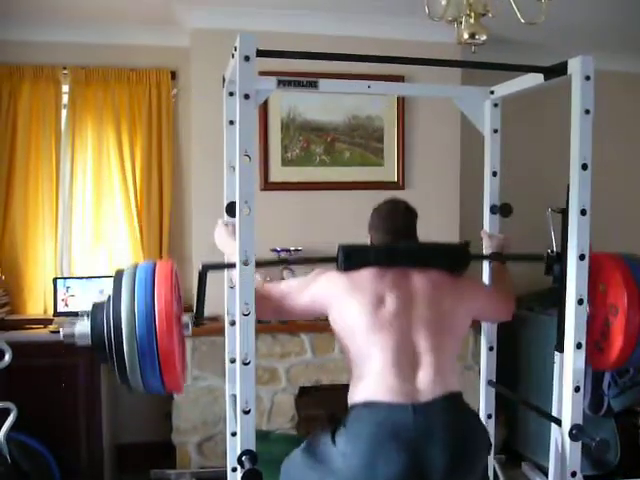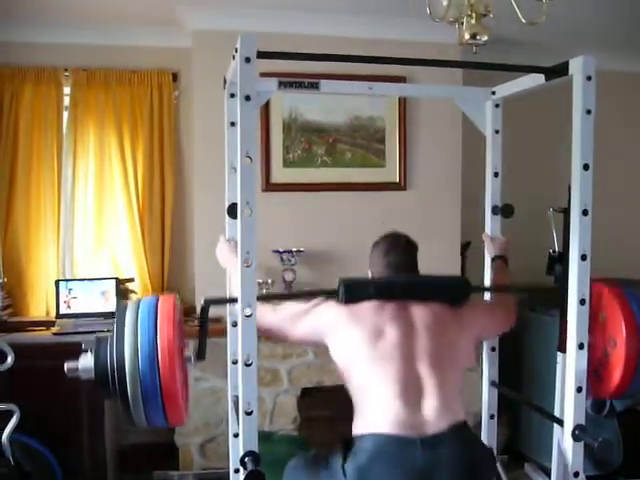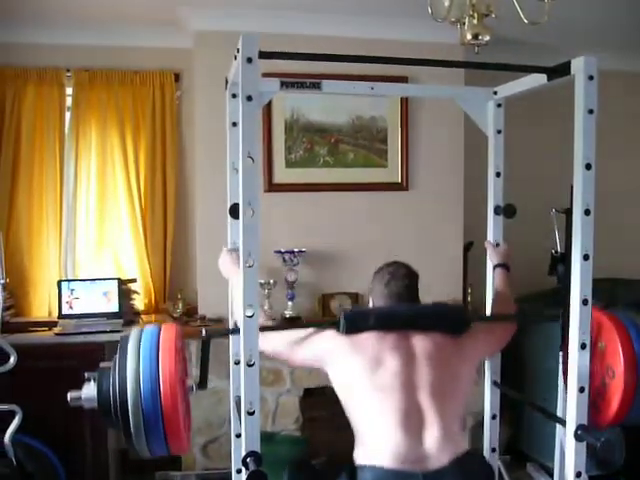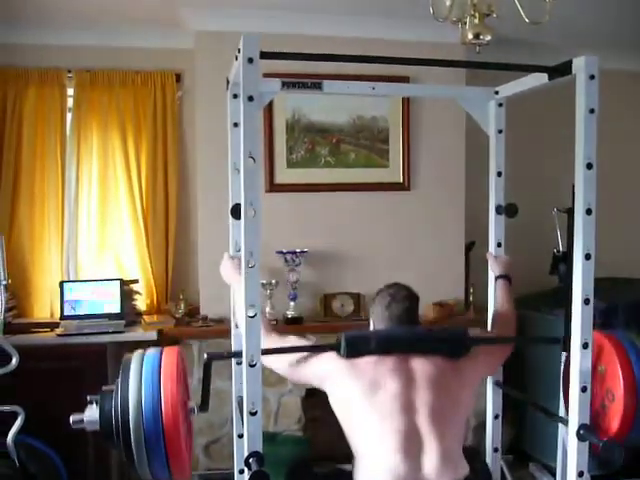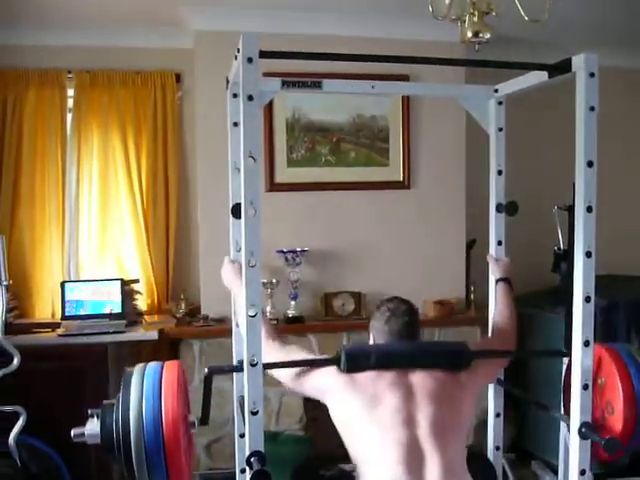
dt=0.2s
person 1, frame 1
left shoulder: (340, 284)
right shoulder: (457, 287)
left elbow: (262, 301)
right elbow: (505, 308)
left wrist: (231, 248)
right wrist: (497, 256)
left hip: (375, 437)
right hip: (451, 432)
person 1, frame 2
left shoulder: (340, 315)
right shoulder: (457, 316)
left elbow: (262, 316)
right elbow: (505, 315)
left wrist: (232, 263)
right wrist: (499, 259)
person 1, frame 3
left shoulder: (342, 346)
right shoulder: (457, 345)
left elbow: (263, 334)
right elbow: (504, 323)
left wrist: (235, 274)
right wrist: (500, 266)
person 1, frame 4
left shoulder: (342, 368)
right shoulder: (456, 367)
left elbow: (267, 343)
right elbow: (503, 335)
left wrist: (237, 282)
right wrist: (502, 276)
person 1, frame 5
left shoulder: (343, 382)
right shoulder: (456, 379)
left elbow: (270, 349)
right elbow: (503, 341)
left wrist: (238, 286)
right wrist: (502, 280)
